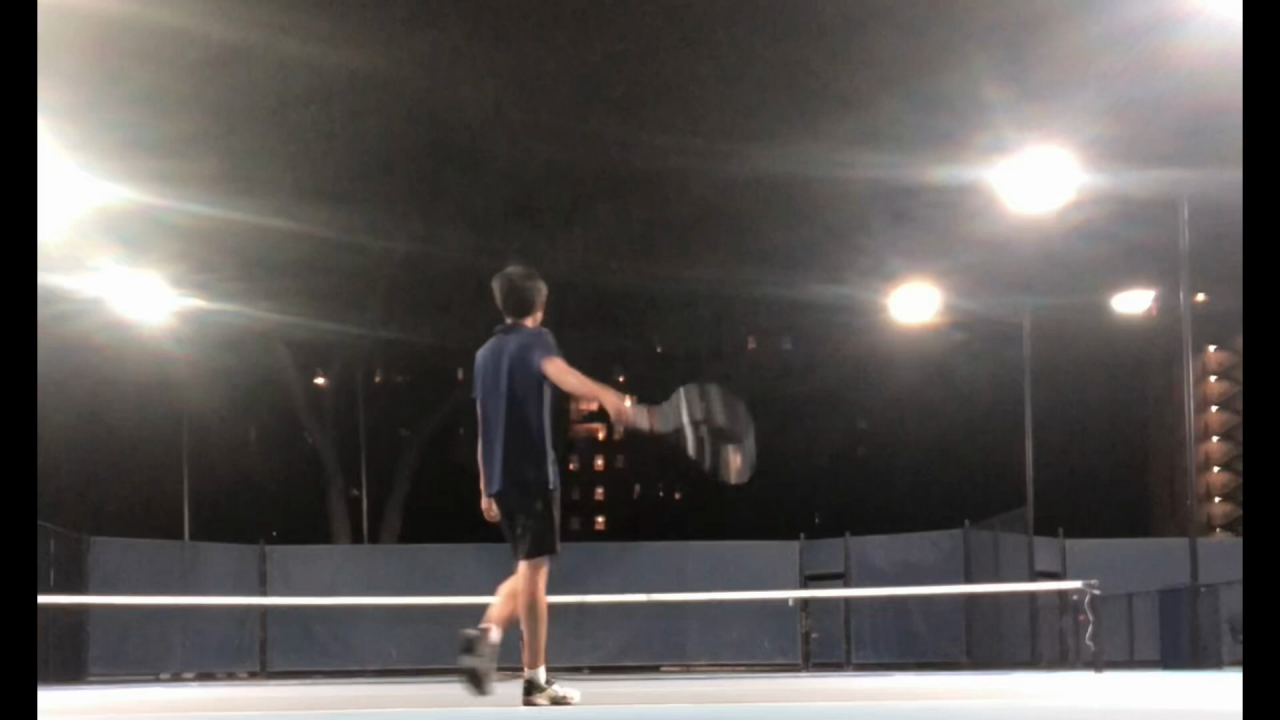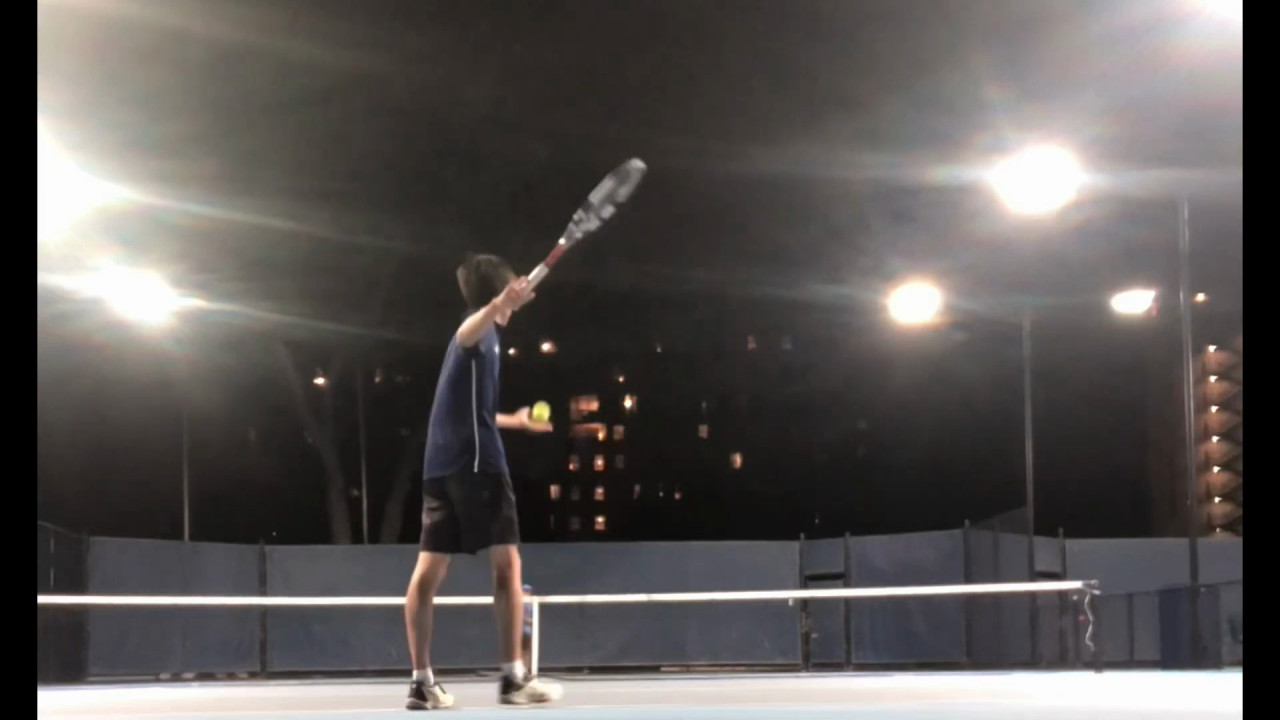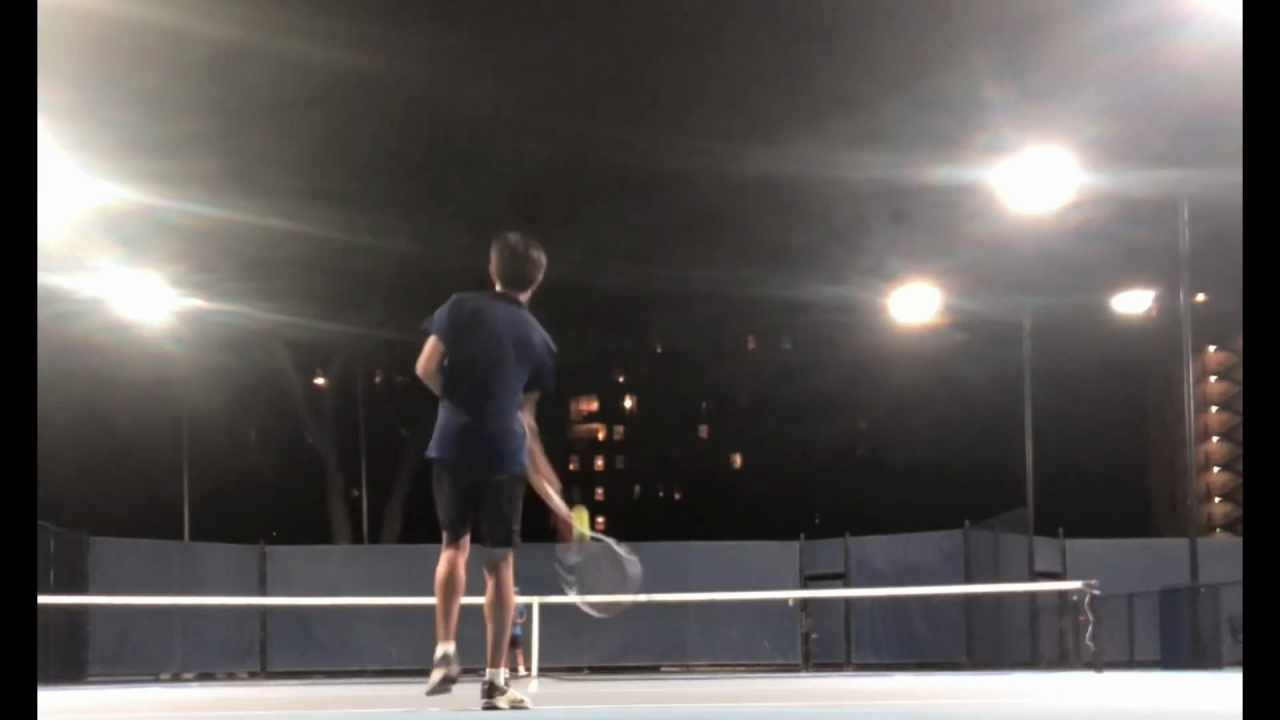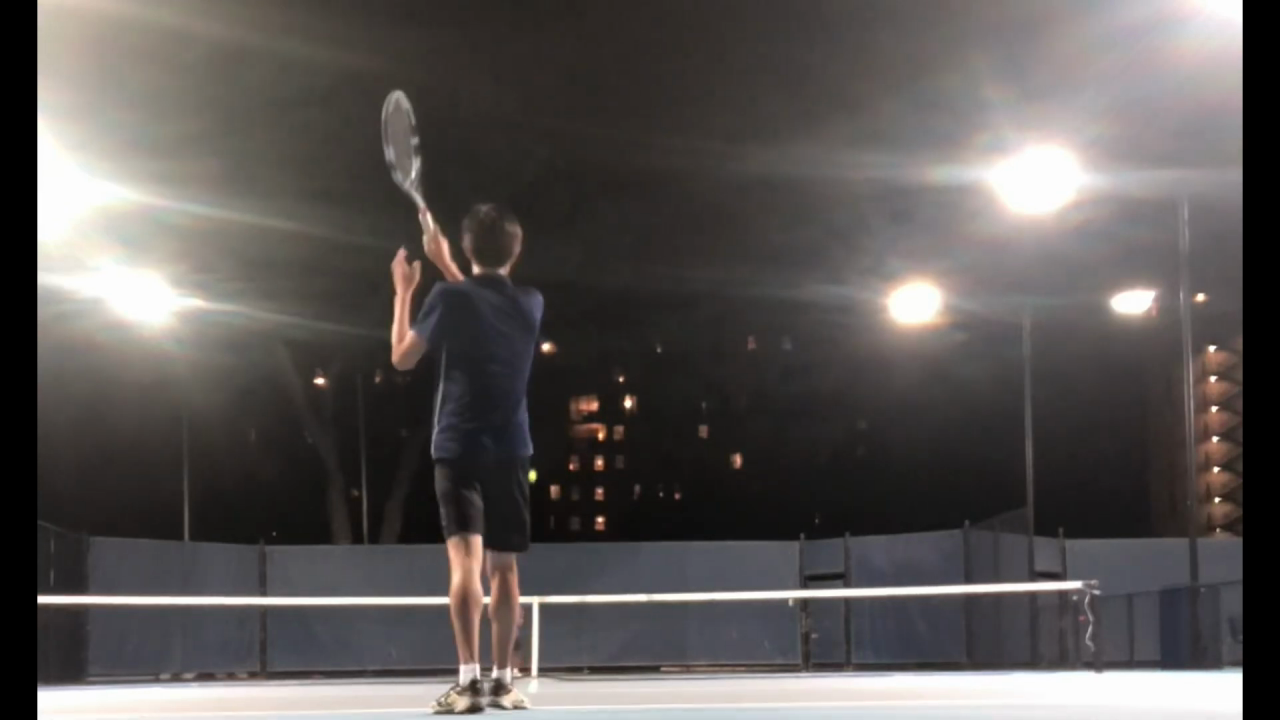
dt=0.5s
person 1, frame 1
left shoulder: (484, 354)
right shoulder: (534, 338)
right elbow: (558, 372)
left wrist: (486, 488)
right wrist: (609, 396)
left hip: (501, 479)
right hip: (534, 473)
left knee: (526, 573)
right knee: (535, 573)
left ankle: (487, 635)
right ankle: (536, 681)
person 1, frame 2
left shoulder: (476, 330)
right shoulder: (482, 328)
right elbow: (465, 333)
left wrist: (512, 421)
right wrist: (501, 305)
left hip: (440, 463)
right hip: (475, 462)
left knee: (428, 570)
right knee: (506, 564)
left ankle: (422, 683)
right ankle: (514, 676)
person 1, frame 3
left shoulder: (460, 306)
right shoulder: (540, 339)
left elbow: (426, 369)
right wrist: (545, 483)
left hip: (453, 446)
right hip: (504, 454)
left knee: (453, 547)
right knee: (499, 564)
left ankle: (444, 653)
right ankle: (496, 682)
person 1, frame 4
left shoulder: (449, 297)
right shoulder: (532, 304)
left elbow: (402, 358)
left wrist: (404, 292)
right wrist: (445, 265)
left hip: (459, 445)
right hip: (510, 449)
left knee: (466, 559)
right knee: (504, 567)
left ankle: (468, 680)
right ankle: (502, 681)
